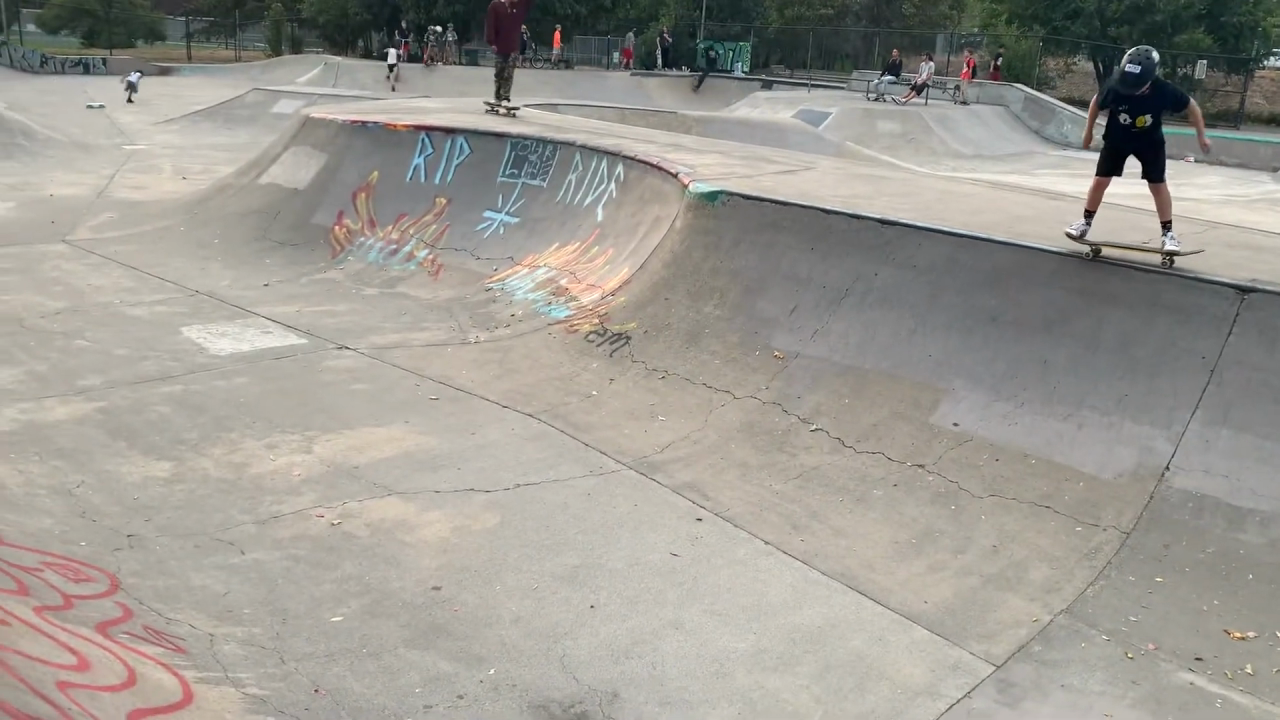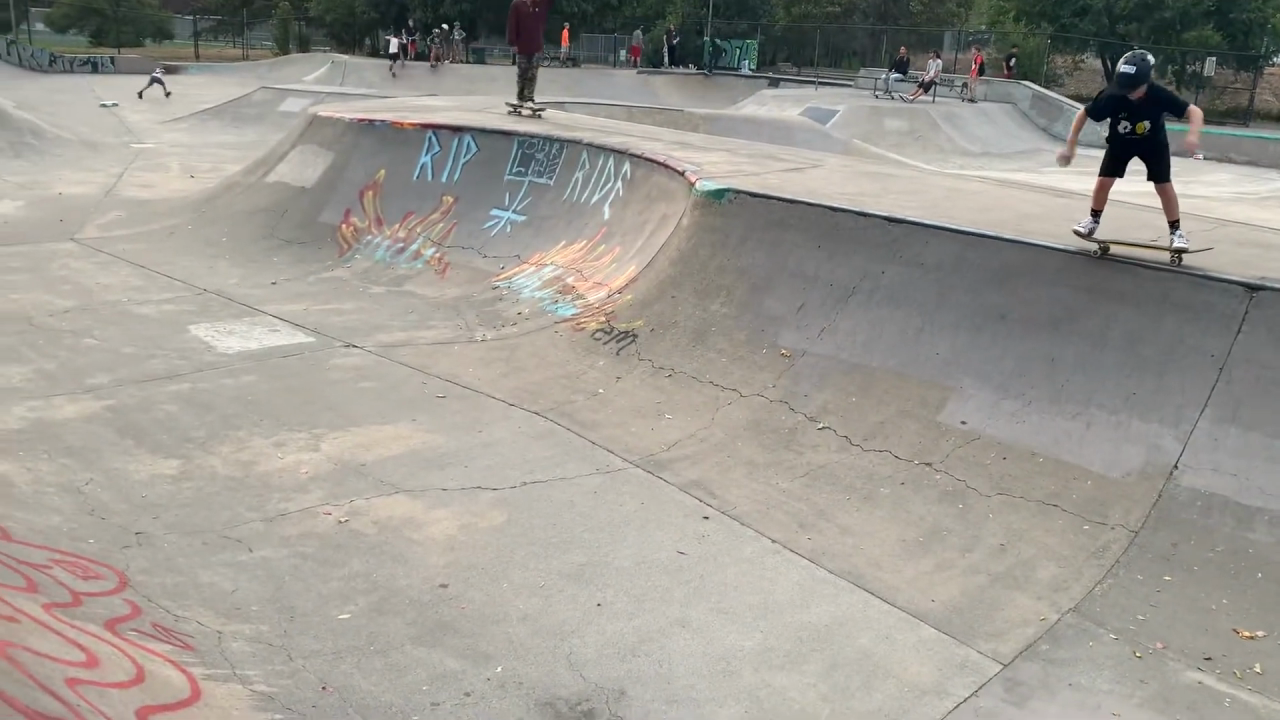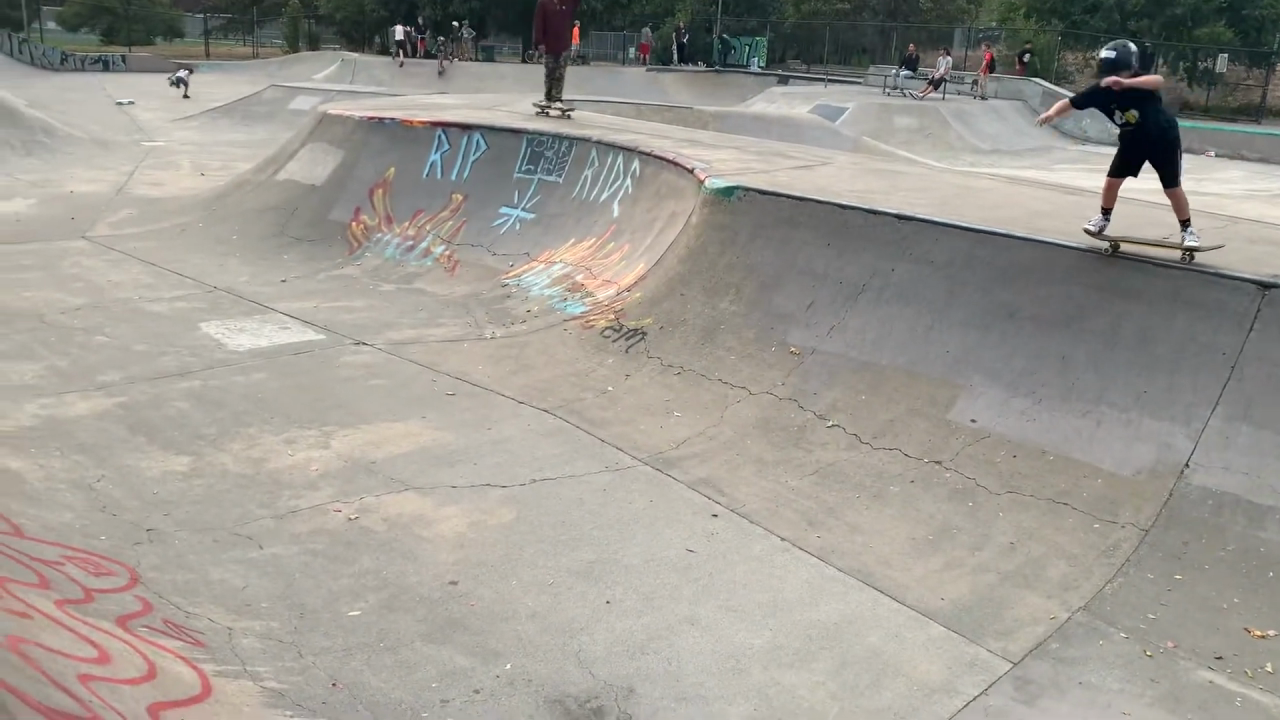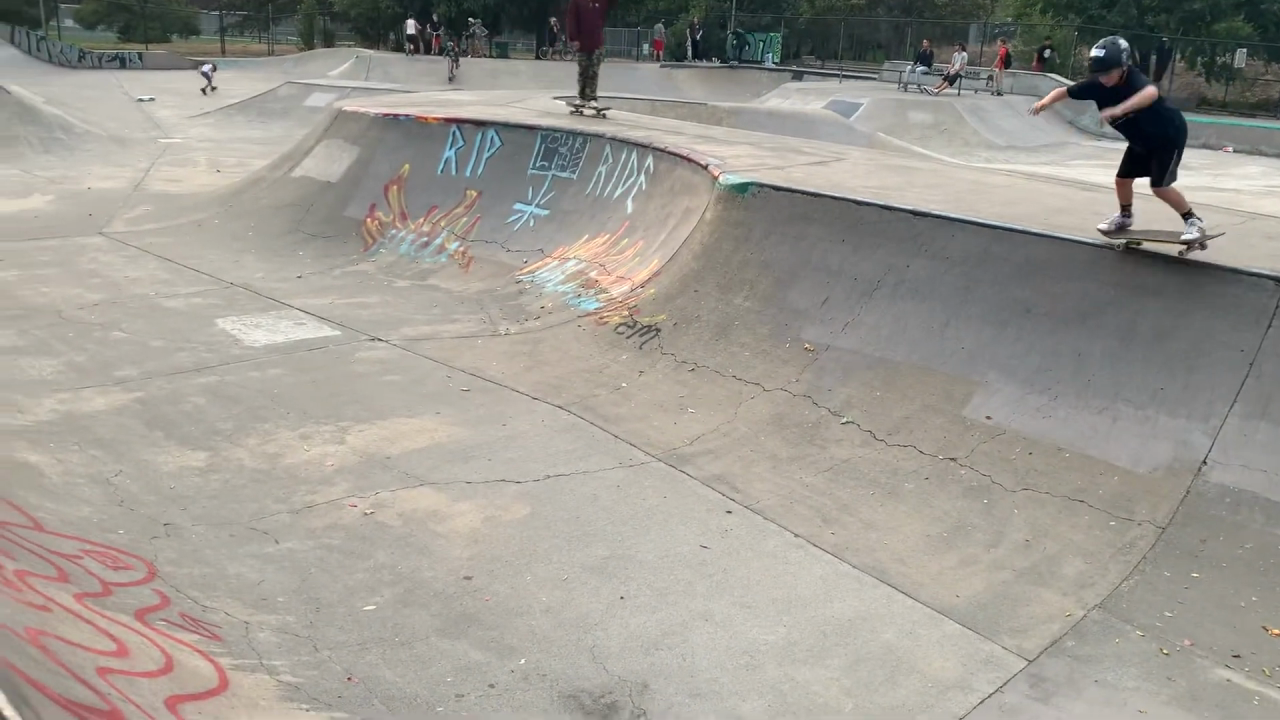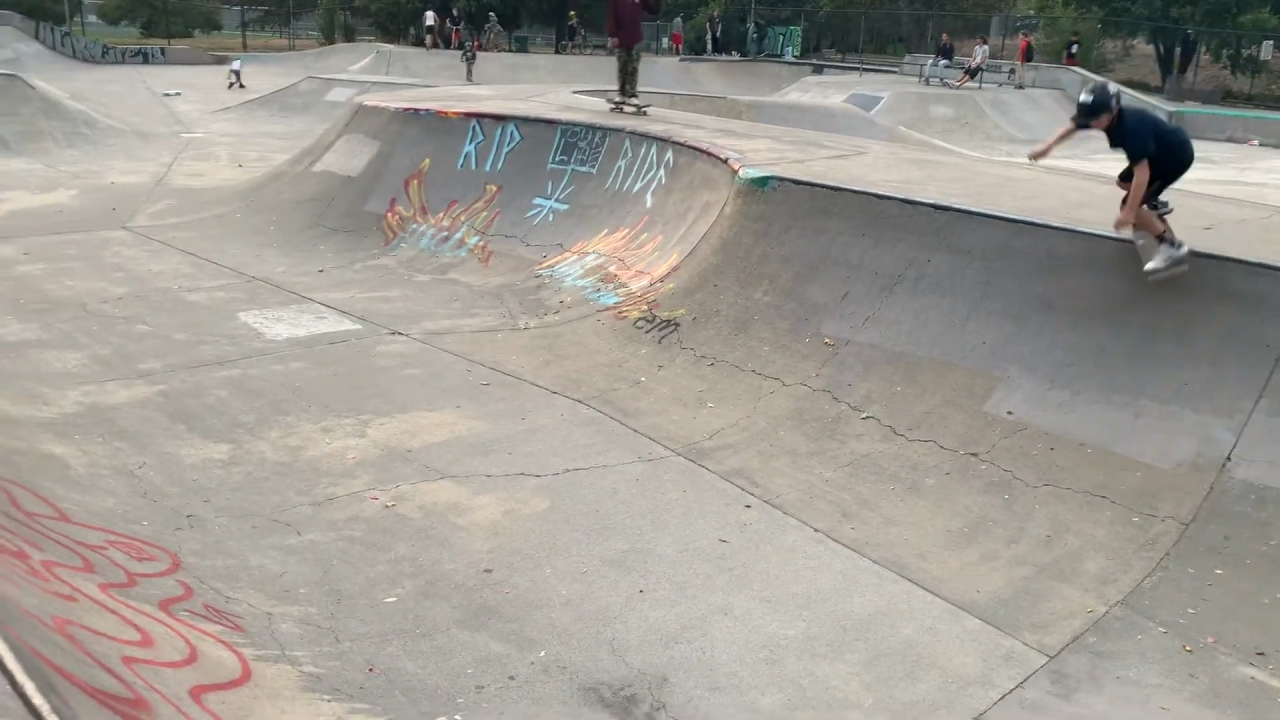
dt=0.2s
person 1, frame 1
left shoulder: (1164, 90)
right shoulder: (1115, 88)
left elbow: (1190, 105)
right elbow: (1096, 102)
left wrist: (1201, 135)
right wrist: (1088, 131)
left hip: (1150, 141)
right hip: (1116, 139)
left knee: (1157, 184)
right knee: (1100, 180)
left ankle: (1167, 233)
right ankle: (1085, 222)
person 1, frame 2
left shoulder: (1159, 95)
right shoulder: (1112, 97)
left elbow: (1194, 111)
right elbow: (1083, 113)
left wrist: (1193, 135)
right wrist: (1070, 146)
left hip: (1153, 142)
right hip: (1119, 142)
left knee: (1163, 186)
right knee: (1104, 181)
left ankle: (1175, 232)
right ankle: (1093, 220)
person 1, frame 3
left shoulder: (1140, 85)
right shoulder: (1101, 90)
left elbow: (1158, 81)
right elbow: (1068, 103)
left wrist: (1124, 83)
right wrist: (1051, 113)
left hip: (1163, 137)
right hip: (1132, 139)
left knee: (1172, 187)
right knee: (1113, 180)
left ankle: (1187, 229)
right ankle: (1104, 218)
person 1, frame 4
left shoulder: (1135, 82)
right shoulder: (1097, 84)
left elbow: (1152, 93)
right elbow: (1064, 92)
left wrist: (1119, 109)
right wrist: (1045, 102)
left hip: (1169, 134)
right hip: (1143, 138)
left knee: (1159, 187)
right knee: (1122, 180)
left ankle: (1192, 220)
right ankle: (1124, 216)
person 1, frame 5
left shoulder: (1131, 129)
right shoulder: (1104, 114)
left elbow: (1142, 172)
right elbow: (1075, 126)
left wrist: (1129, 212)
right wrist: (1047, 146)
left hip: (1177, 158)
right hip: (1159, 154)
left knee: (1130, 208)
right knee: (1125, 183)
left ankle: (1171, 247)
right ankle: (1155, 206)
